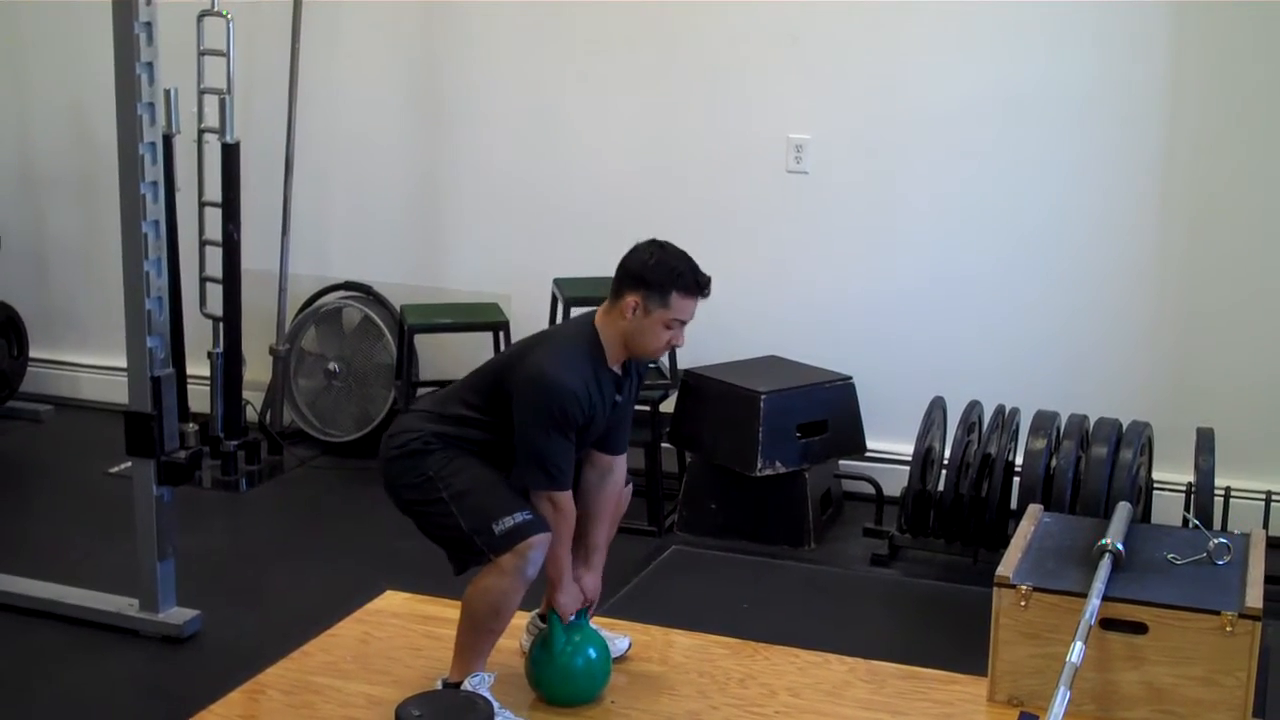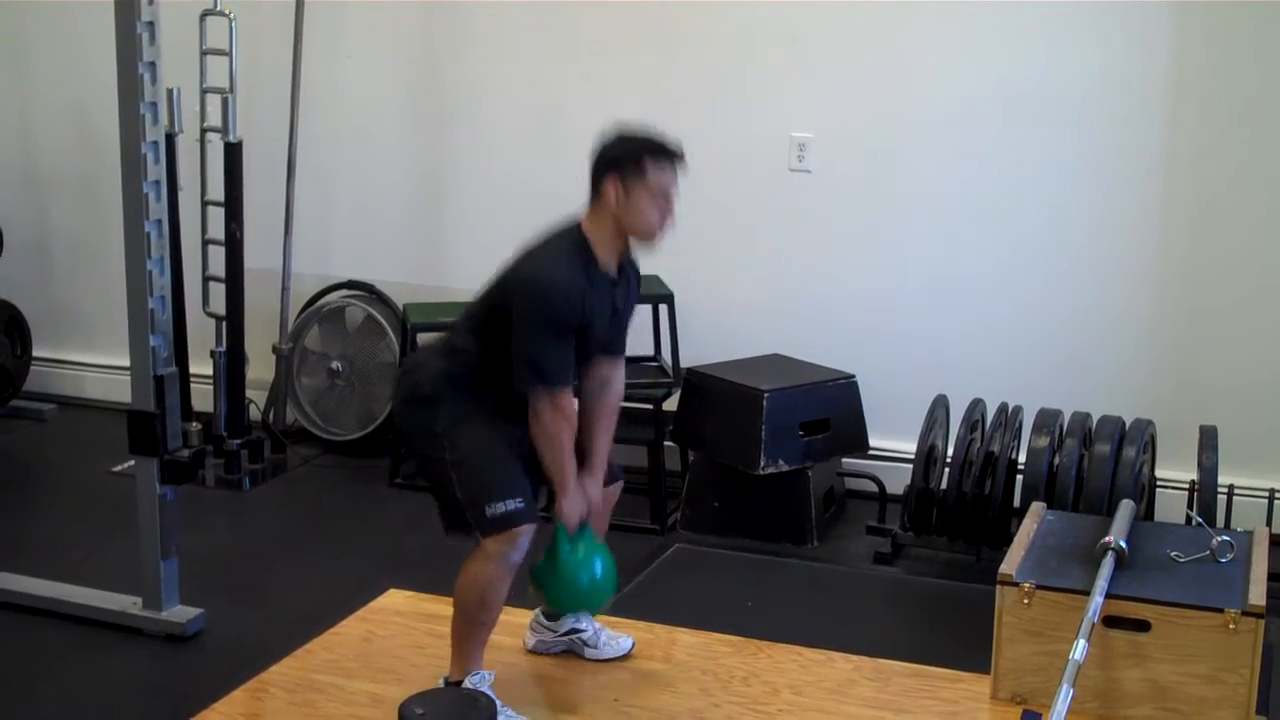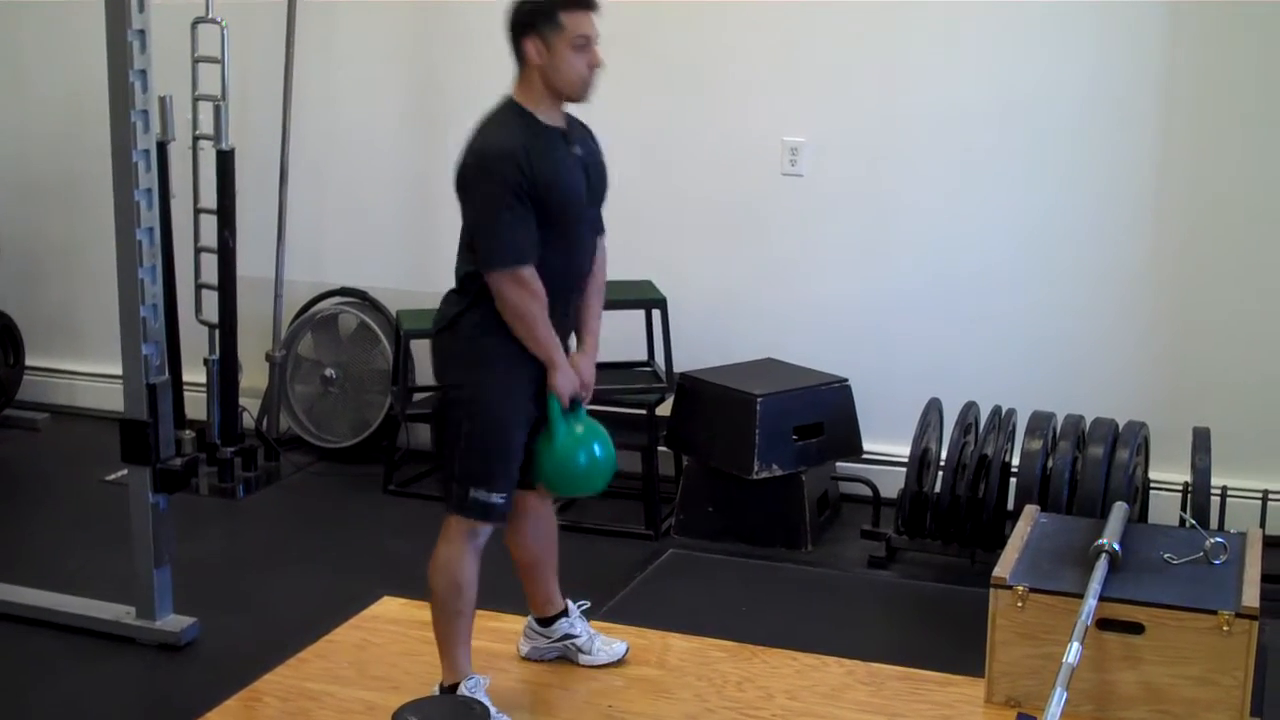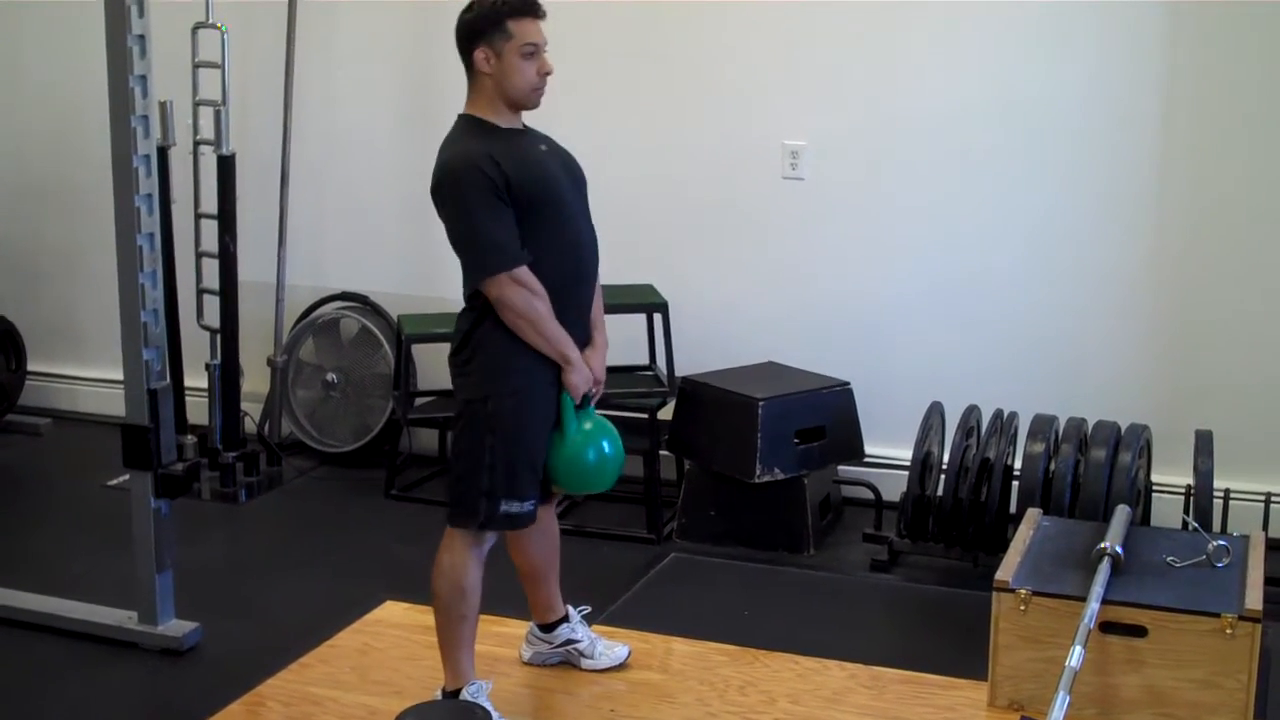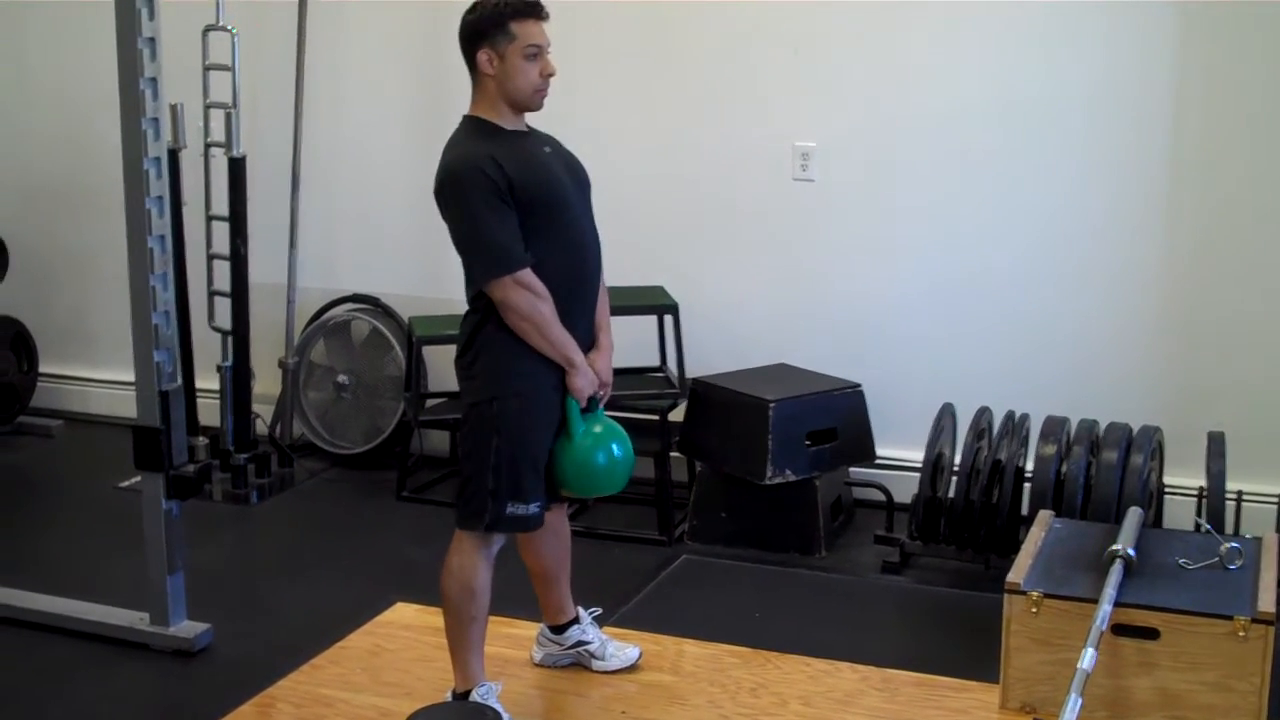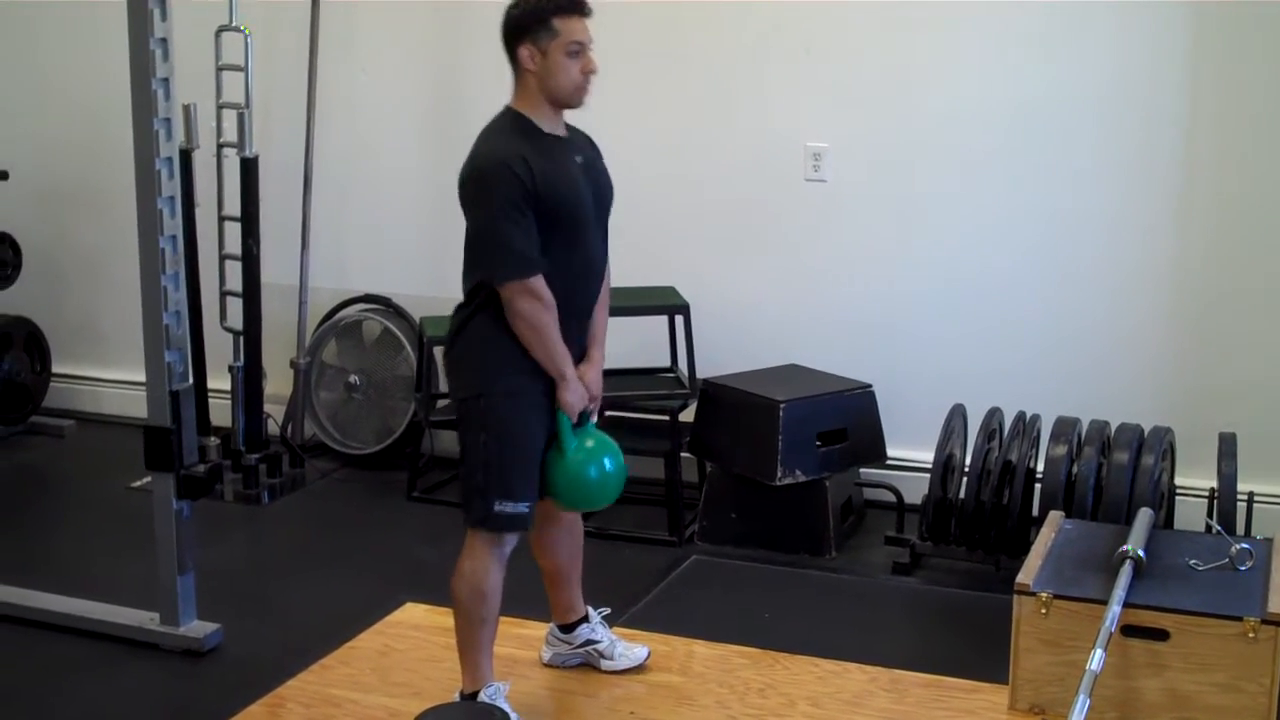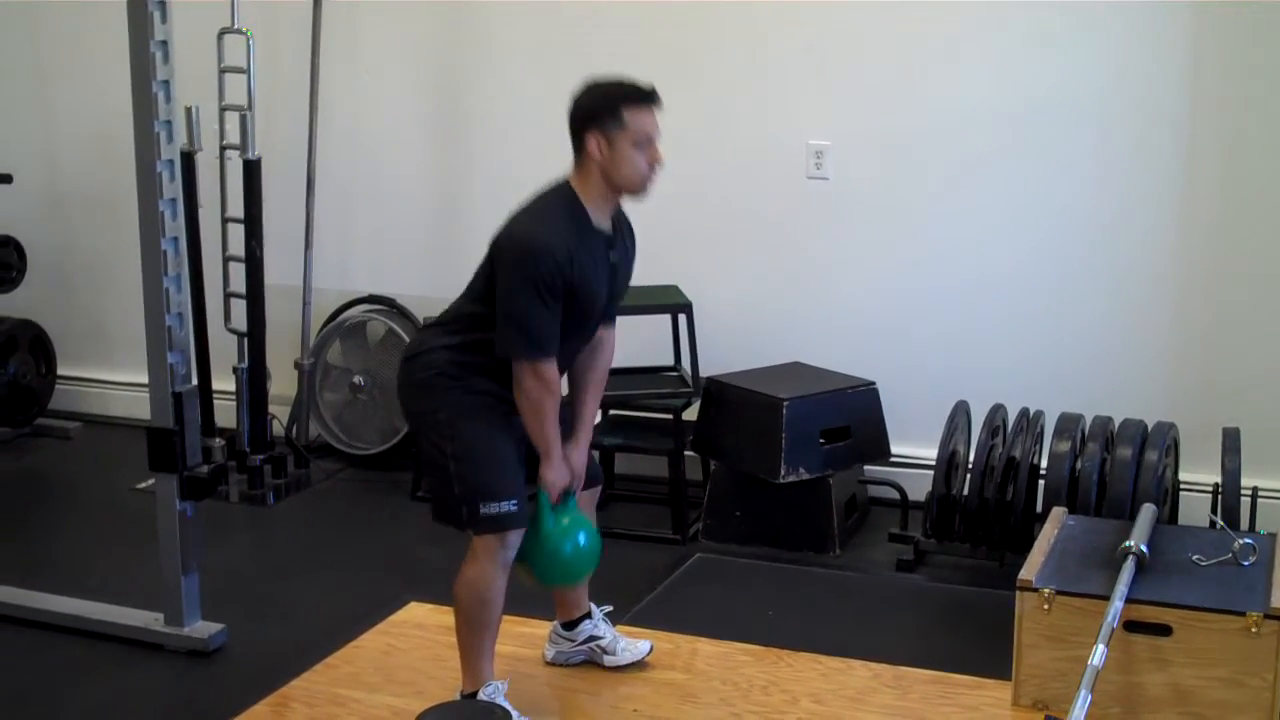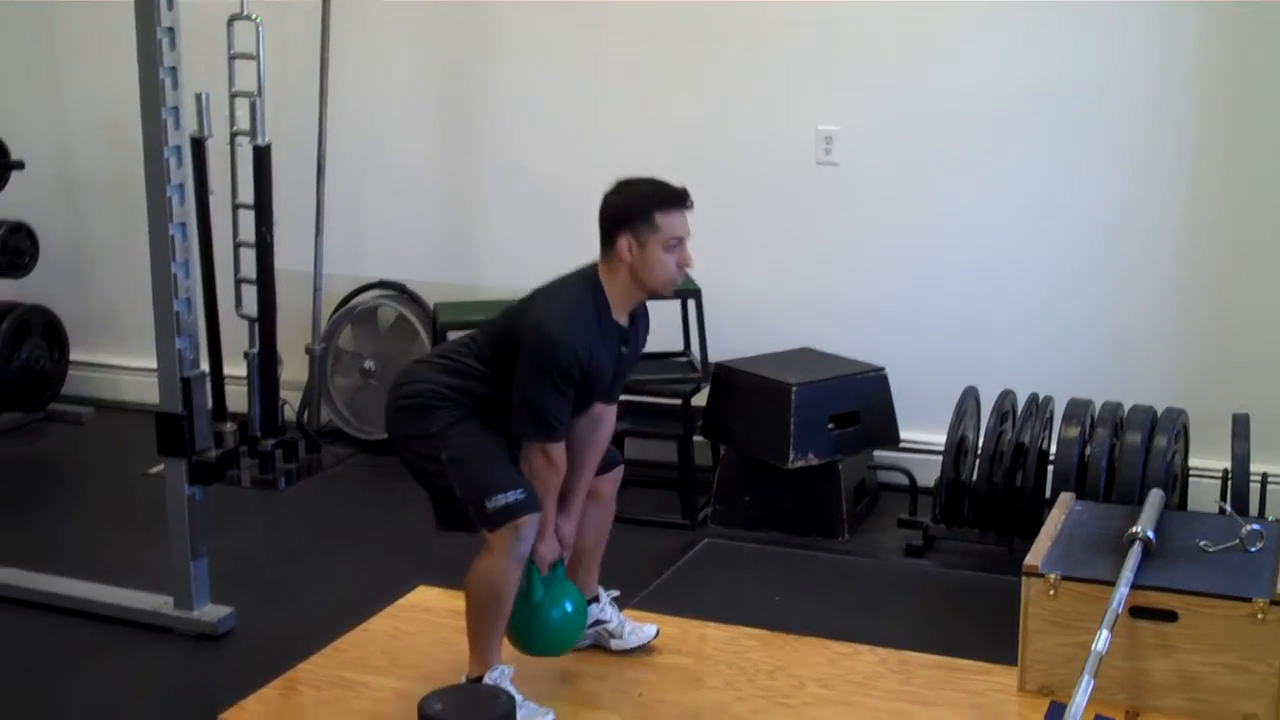
dt=0.3s
person 1, frame 1
left shoulder: (625, 362)
right shoulder: (555, 377)
left elbow: (606, 465)
right elbow: (553, 498)
left wrist: (591, 568)
right wrist: (563, 582)
left hip: (500, 451)
right hip: (427, 455)
left knee: (617, 492)
right knee: (525, 546)
left ankle: (552, 623)
person 1, frame 2
left shoulder: (622, 271)
right shoulder: (550, 281)
left elbow: (605, 373)
right elbow: (552, 403)
left wrist: (592, 476)
right wrist: (567, 492)
left hip: (507, 397)
right hip: (442, 399)
left knee: (603, 486)
right knee: (512, 529)
left ankle: (558, 618)
person 1, frame 3
left shoulder: (579, 140)
right shoulder: (500, 151)
left elbow: (590, 247)
right elbow: (512, 279)
left wrist: (585, 347)
right wrist: (556, 363)
left hip: (546, 351)
right hip: (486, 353)
left knee: (535, 489)
right knee: (473, 516)
left ankle: (550, 624)
person 1, frame 4
left shoulder: (535, 144)
right shoulder: (468, 162)
left elbow: (577, 251)
right elbow: (507, 283)
left wrist: (594, 344)
right wrist: (570, 359)
left hip: (558, 361)
right hip: (508, 367)
left knee: (538, 502)
right knee: (476, 525)
left ankle: (552, 629)
person 1, frame 5
left shoulder: (542, 146)
right shoulder: (472, 165)
left elbow: (582, 254)
right elbow: (511, 285)
left wrist: (599, 348)
right wrist: (574, 363)
left hip: (565, 363)
right hip: (514, 371)
left knee: (548, 502)
right knee: (485, 527)
left ankle: (563, 630)
person 1, frame 6
left shoulder: (580, 148)
right shoulder: (500, 161)
left elbow: (595, 261)
right elbow: (522, 290)
left wrist: (592, 360)
right wrist: (564, 377)
left hip: (564, 365)
right hip: (503, 368)
left knee: (561, 498)
right knee: (496, 528)
left ankle: (571, 630)
person 1, frame 7
left shoulder: (618, 232)
right shoulder: (540, 239)
left elbow: (597, 338)
right elbow: (535, 371)
left wrist: (577, 440)
right wrist: (548, 458)
left hip: (510, 378)
right hip: (452, 382)
left knee: (580, 487)
right knee: (502, 528)
left ankle: (575, 628)
person 1, frame 8
left shoulder: (631, 318)
right shoulder: (559, 328)
left elbow: (597, 413)
right elbow: (544, 450)
left wrist: (568, 515)
right wrist: (546, 531)
left hip: (501, 408)
right hip: (434, 408)
left knee: (604, 474)
right knee: (517, 524)
left ankle: (586, 610)
